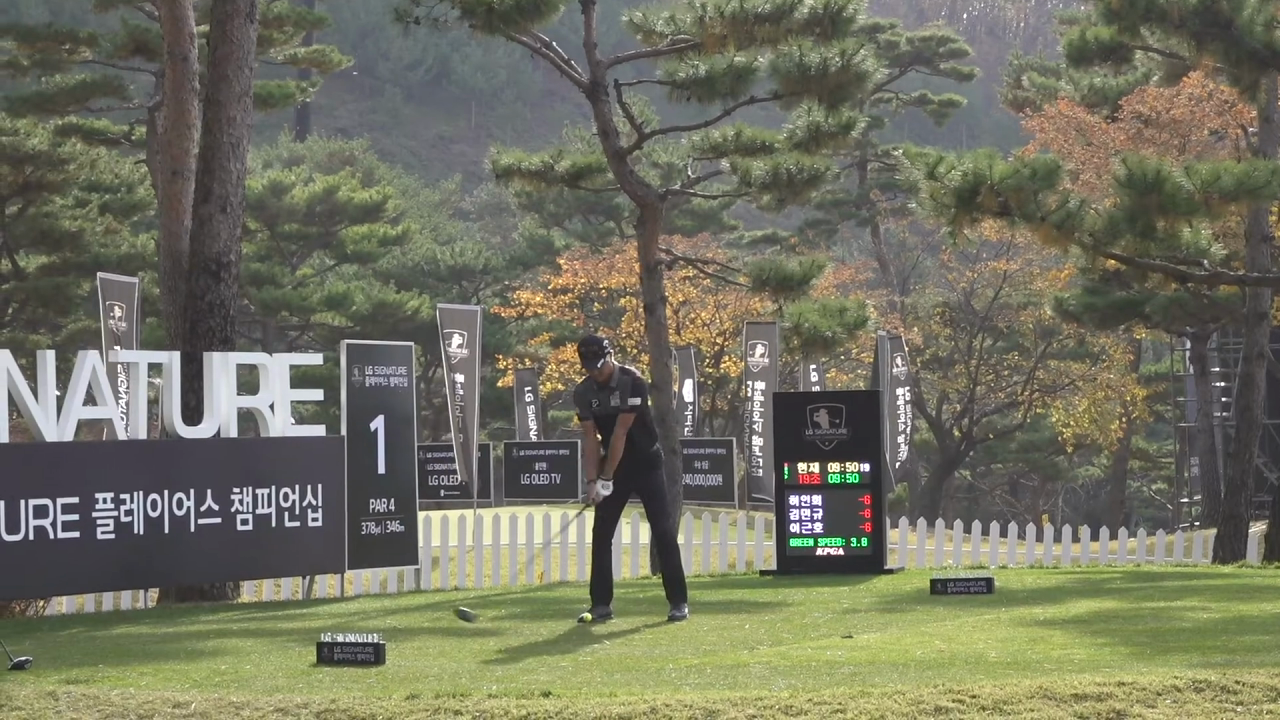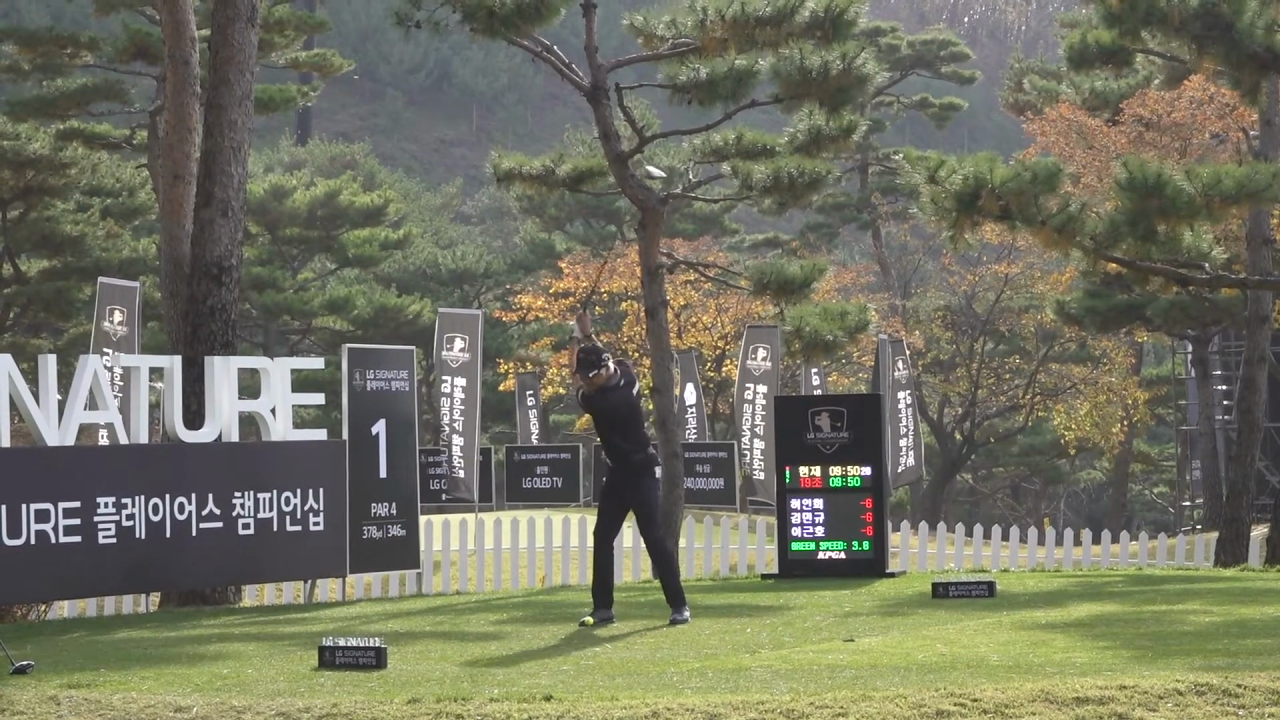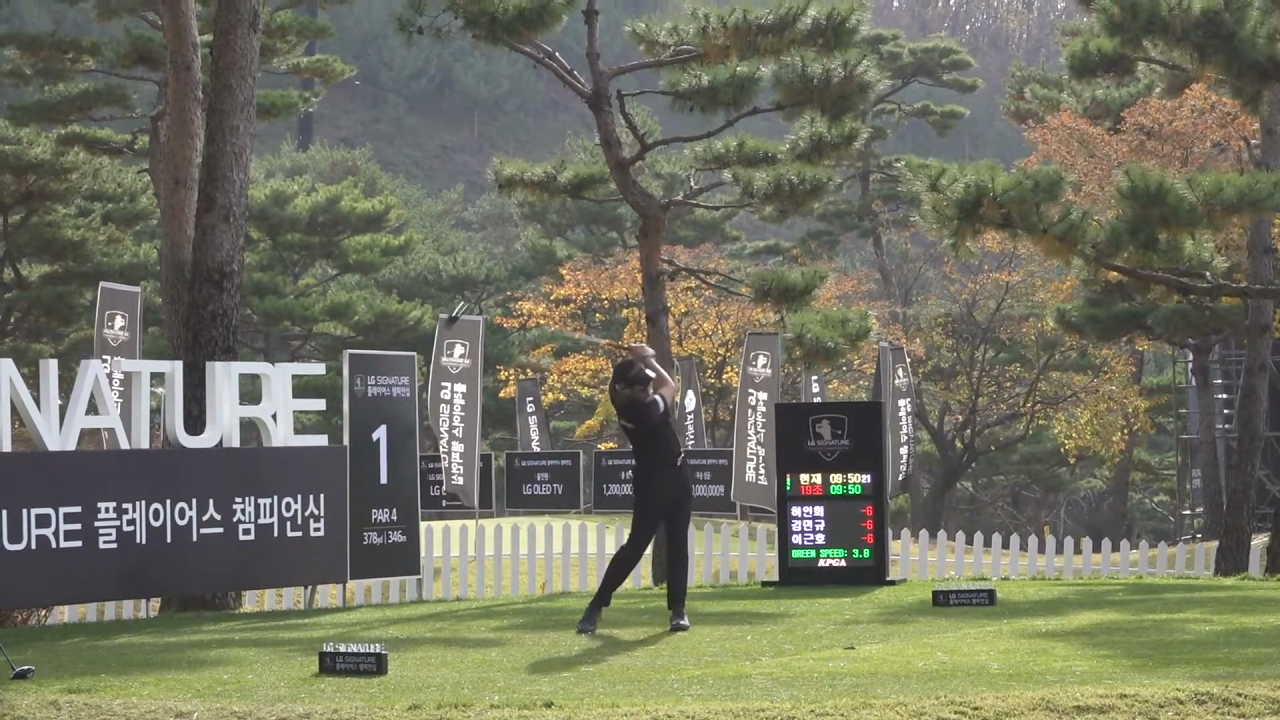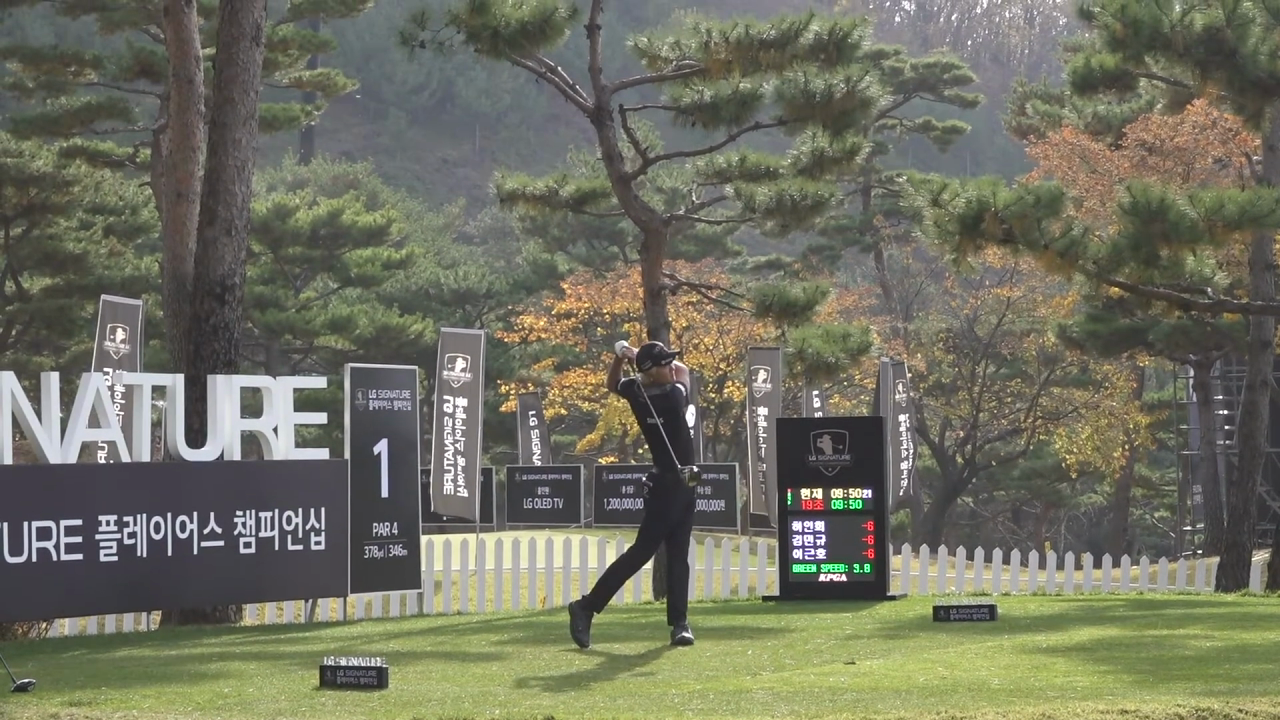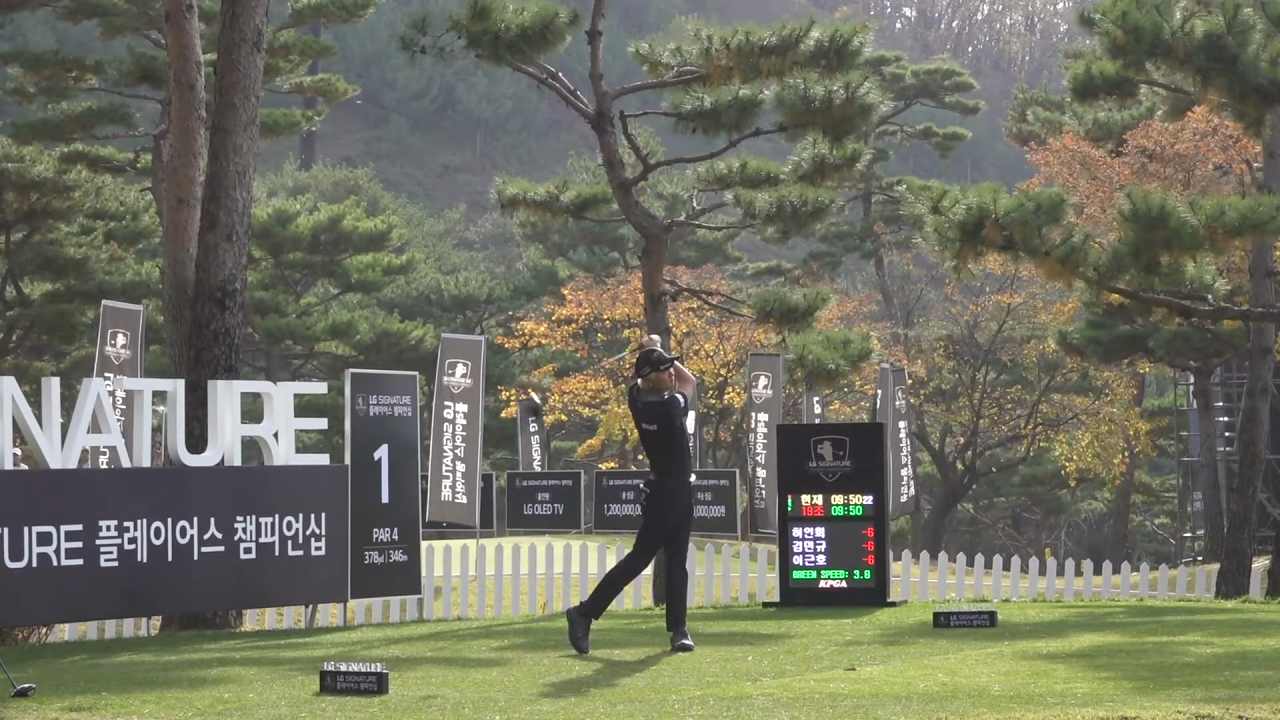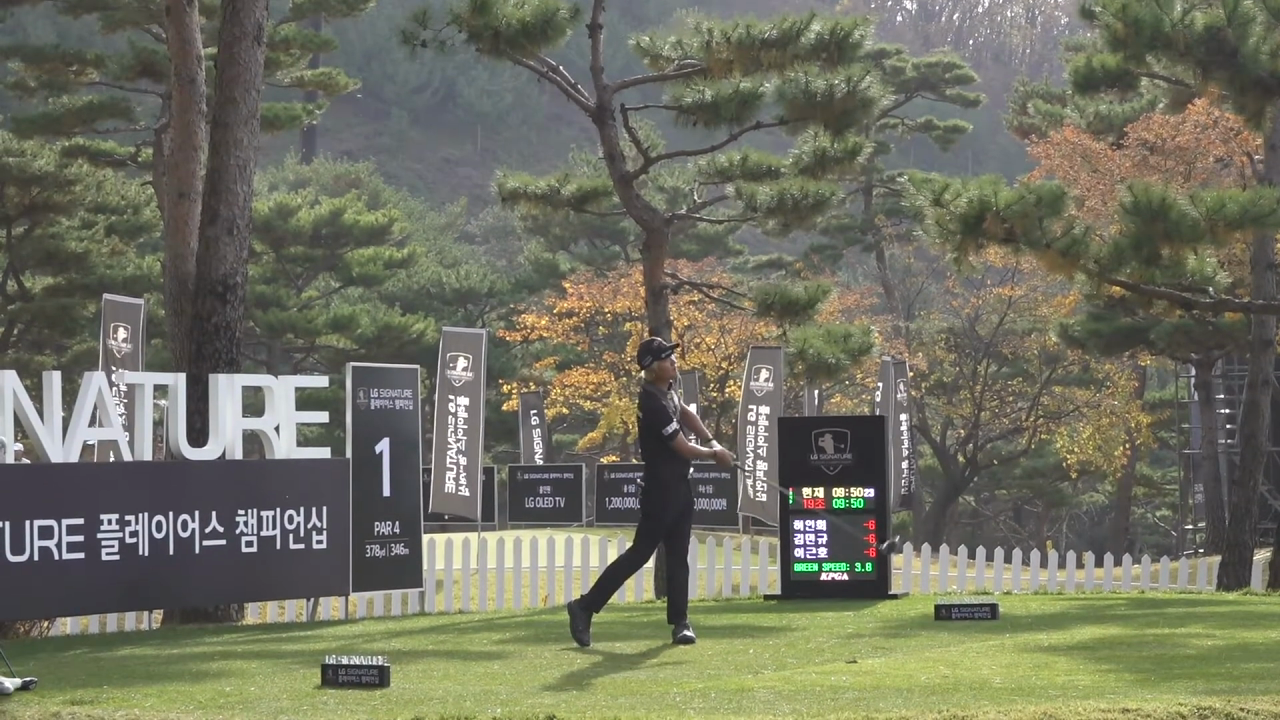
dt=0.7s
person 1, frame 1
left shoulder: (632, 381)
right shoulder: (583, 391)
left elbow: (620, 433)
right elbow: (590, 439)
left wrist: (607, 478)
right wrist: (593, 480)
left hip: (645, 463)
right hip: (611, 466)
left knee: (663, 531)
right knee: (601, 534)
left ankle: (678, 601)
right ankle: (601, 603)
person 1, frame 2
left shoulder: (600, 401)
right shoulder: (626, 374)
left elbow: (579, 381)
left wrist: (579, 339)
right wrist: (586, 336)
left hip: (640, 472)
right hip: (619, 470)
left knee: (653, 537)
right knee: (602, 537)
left ankle: (679, 605)
right ankle: (603, 607)
person 1, frame 3
left shoulder: (623, 388)
right shoulder: (644, 408)
left elbow: (660, 380)
right elbow: (670, 386)
left wrist: (642, 364)
right wrist: (647, 362)
left hip: (676, 472)
right hip: (652, 479)
left knee: (678, 542)
right knee: (636, 545)
left ankle: (678, 609)
right ankle: (598, 605)
person 1, frame 4
left shoulder: (635, 390)
right shoulder: (672, 397)
left elbow: (611, 383)
right elbow: (685, 371)
left wrist: (622, 356)
right wrist: (641, 357)
left hip: (679, 484)
right hip: (668, 485)
left knee: (678, 556)
right knee: (642, 551)
left ankle: (678, 622)
right ankle: (586, 606)
person 1, frame 5
left shoulder: (636, 394)
right shoulder: (667, 407)
left elbow: (665, 378)
right elbow: (689, 382)
left wrist: (653, 353)
right wrist: (655, 351)
left hip: (677, 490)
right hip: (666, 492)
left knee: (677, 562)
right knee: (639, 558)
left ankle: (678, 629)
right ankle: (584, 613)
person 1, frame 6
left shoulder: (665, 387)
right shoulder: (654, 404)
left elbow: (685, 414)
right elbow: (684, 448)
left wrist: (711, 441)
right wrist: (714, 453)
left hip: (679, 484)
right hip: (662, 487)
left knee: (678, 555)
right knee: (640, 553)
left ankle: (679, 621)
right ankle: (585, 606)
